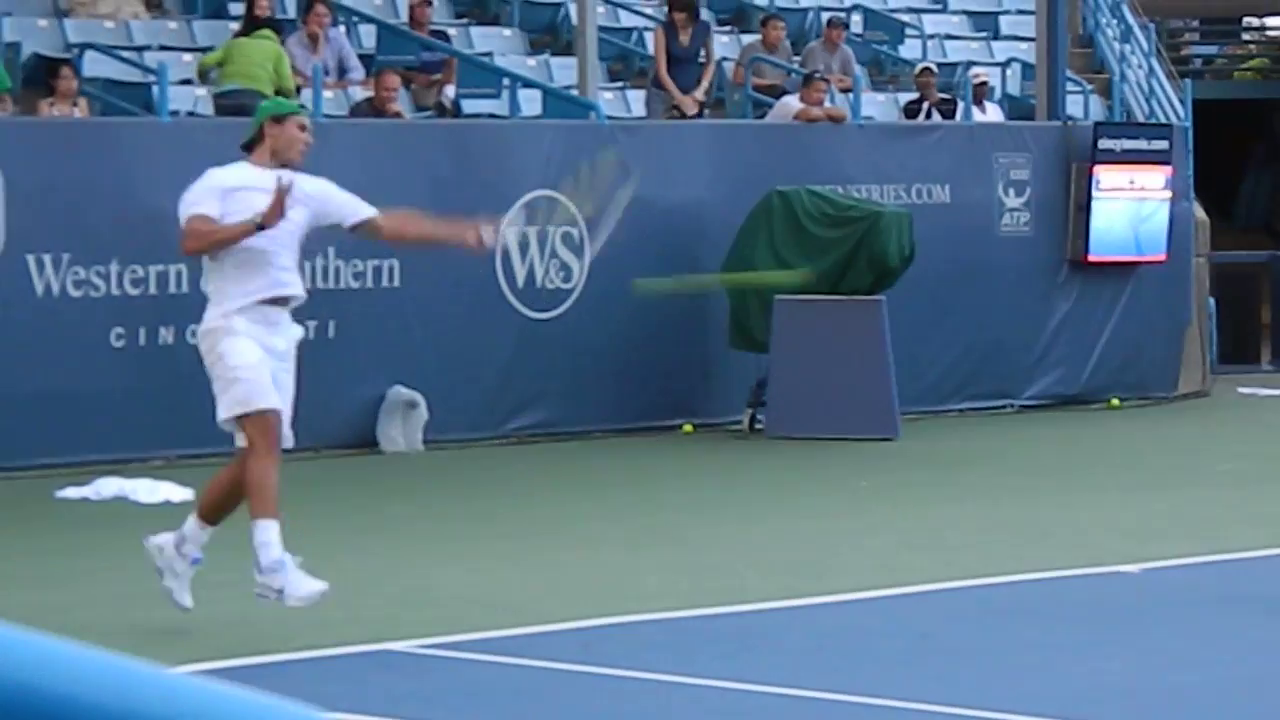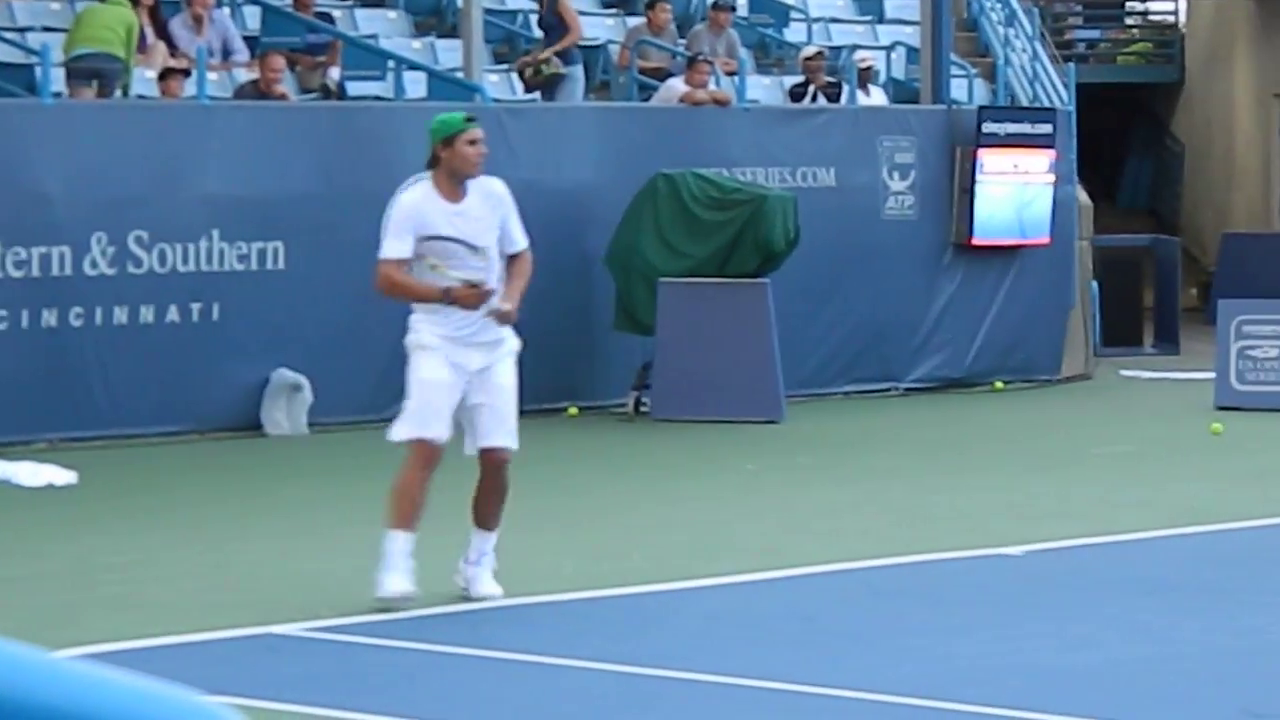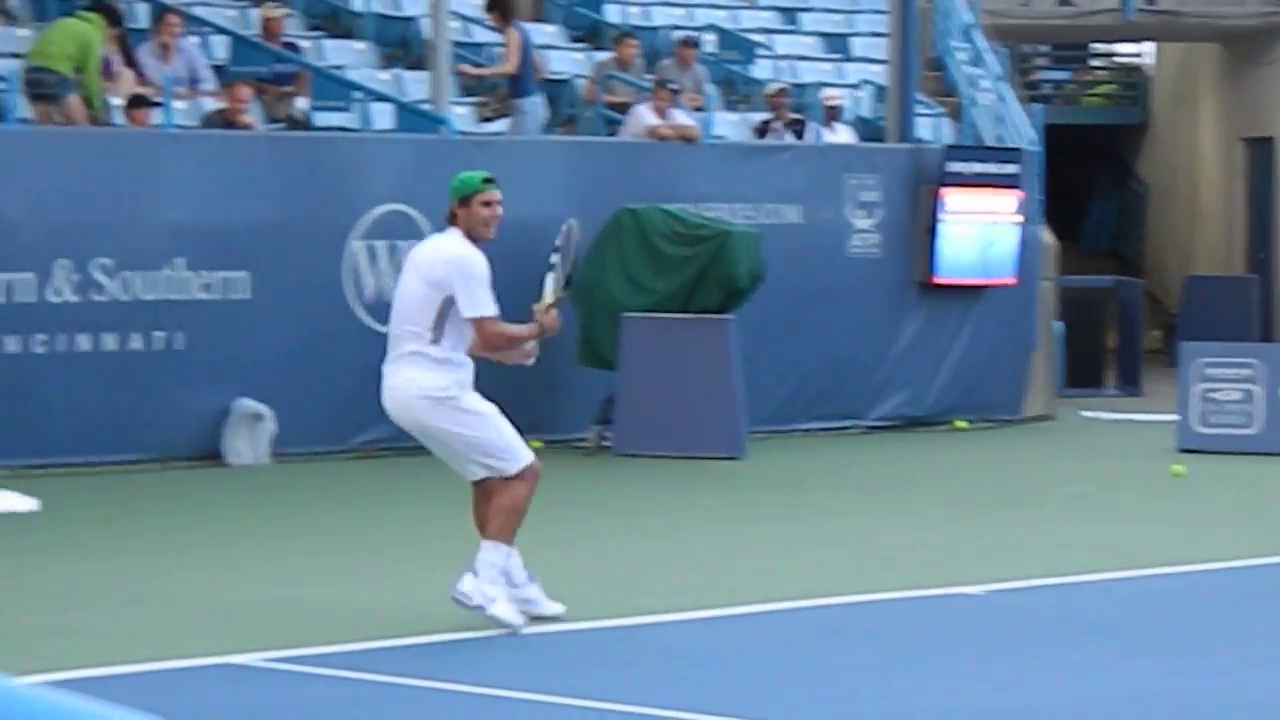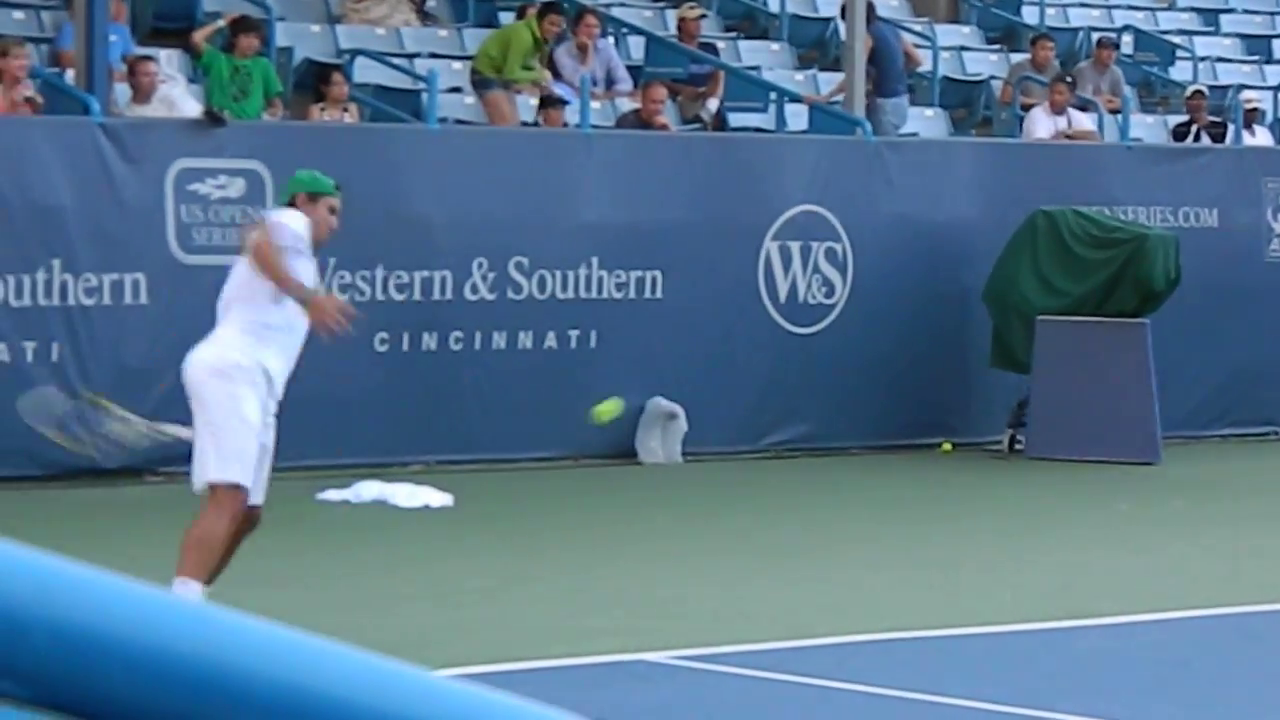
dt=1s
person 1, frame 1
left shoulder: (308, 189)
right shoulder: (217, 181)
left elbow: (386, 224)
right elbow: (192, 242)
left wrist: (465, 232)
right wrist: (257, 223)
left hip: (278, 332)
right hip: (233, 327)
left knee: (252, 463)
right knee: (264, 432)
left ankle: (180, 547)
right ankle: (274, 568)
person 1, frame 2
left shoulder: (496, 193)
right shoulder: (410, 204)
left elbow: (519, 257)
right elbow: (387, 279)
left wrist: (510, 300)
right wrist: (448, 296)
left hip: (493, 345)
right hip: (436, 344)
left knee: (496, 459)
right knee: (425, 449)
left ankle: (478, 562)
right ankle: (395, 564)
person 1, frame 3
left shoulder: (438, 251)
right shoulder: (466, 258)
right elbow: (492, 334)
left wrist: (509, 351)
right wrist: (538, 328)
left hip: (409, 389)
right hip: (432, 393)
left knee: (493, 477)
right knee: (523, 473)
left ankle: (512, 584)
right ankle: (486, 581)
person 1, frame 4
left shoulder: (293, 260)
right shoulder: (289, 224)
right elbow: (260, 243)
right wrist: (307, 296)
left hip: (254, 383)
right hip: (232, 373)
left knee: (245, 515)
right knee: (227, 501)
